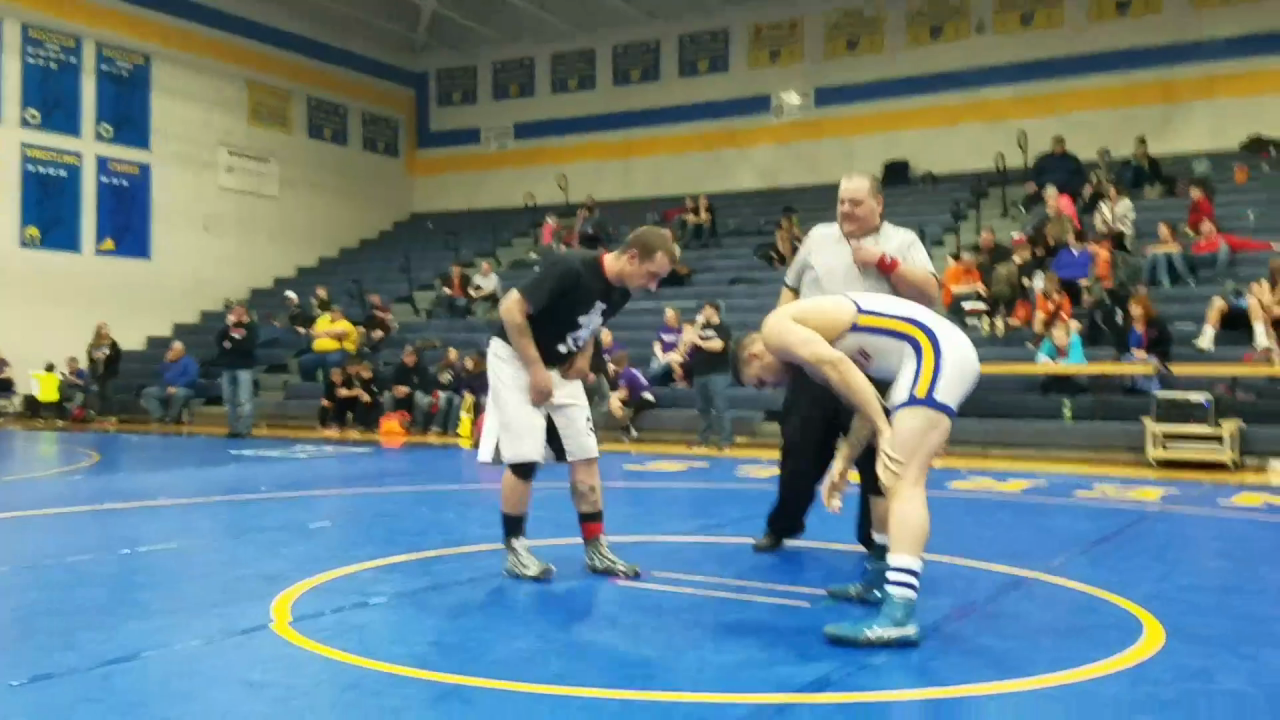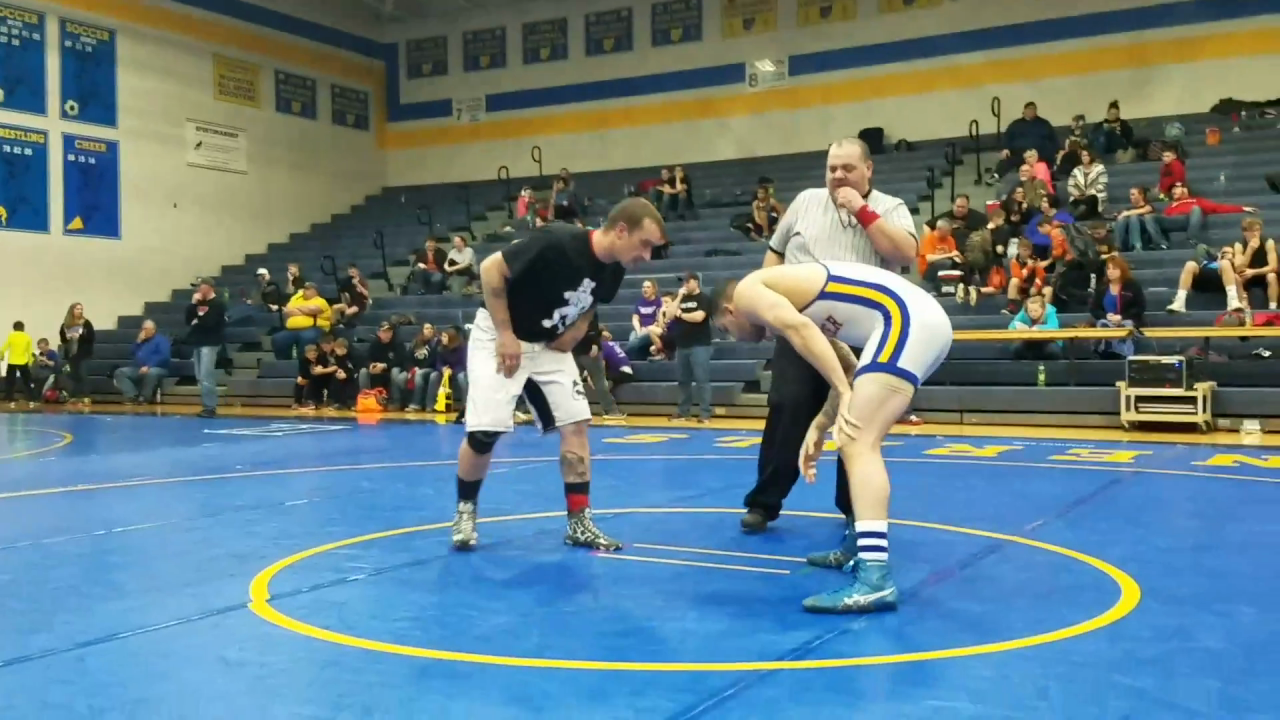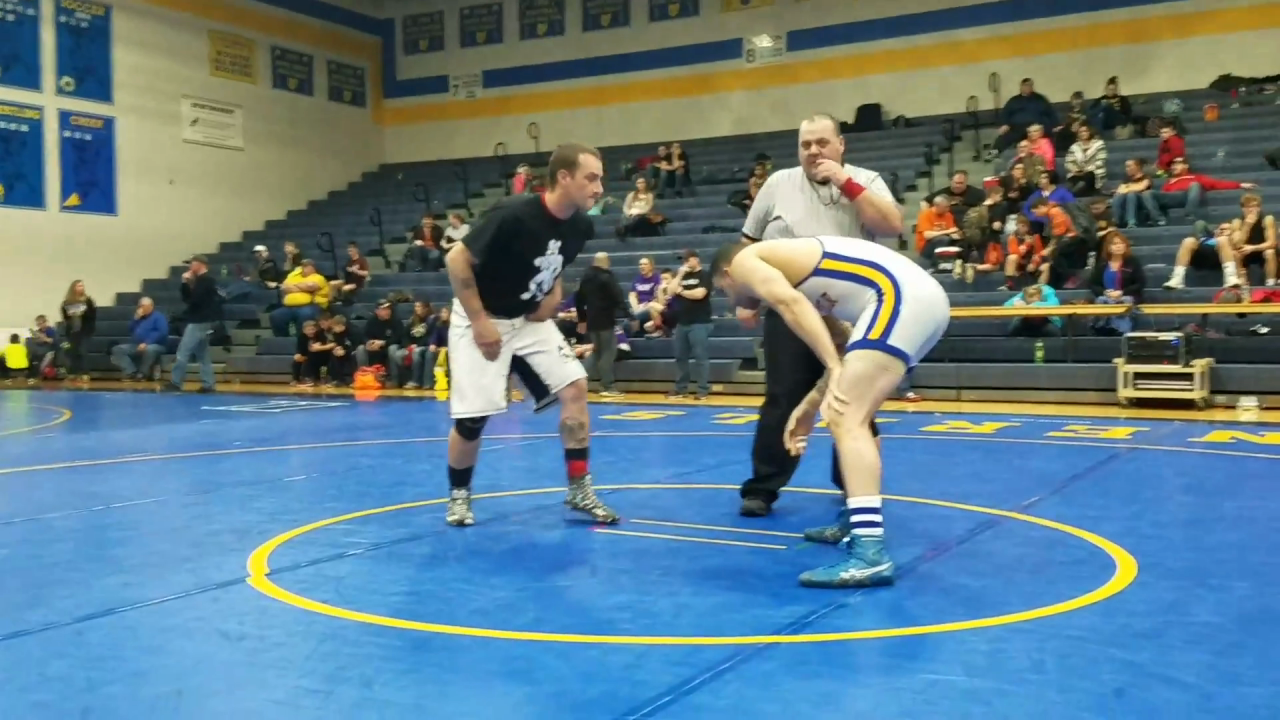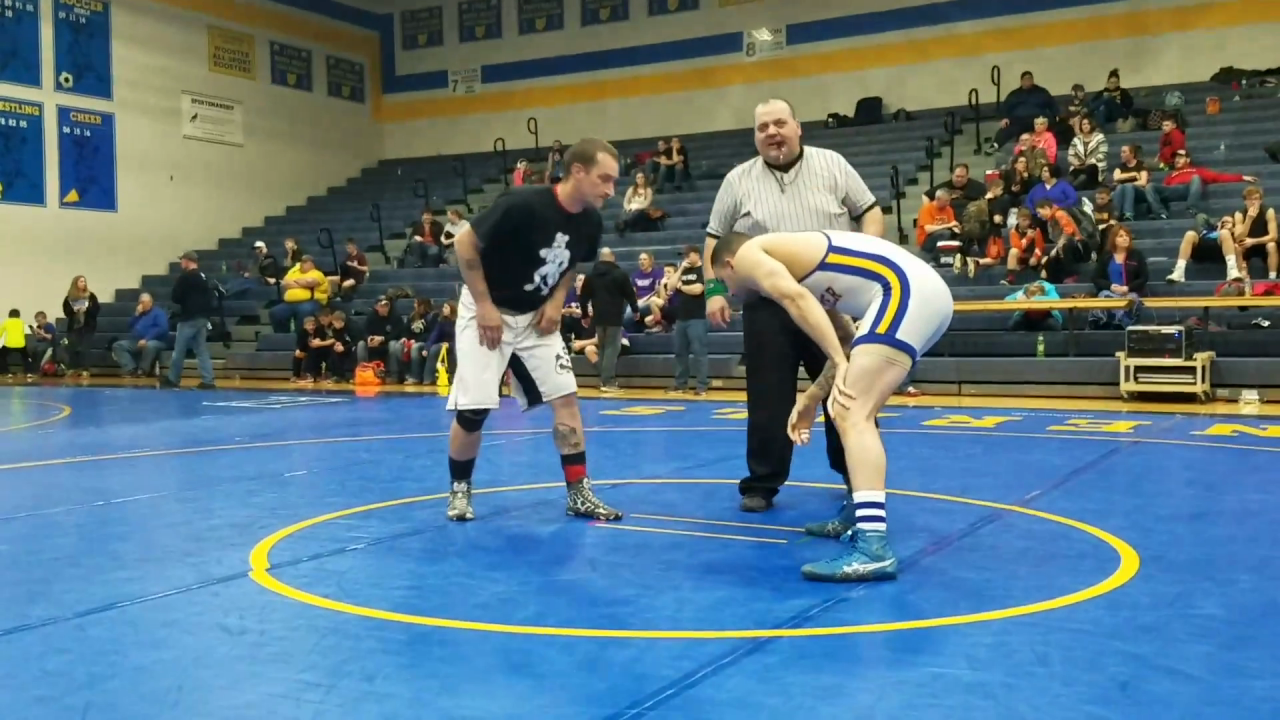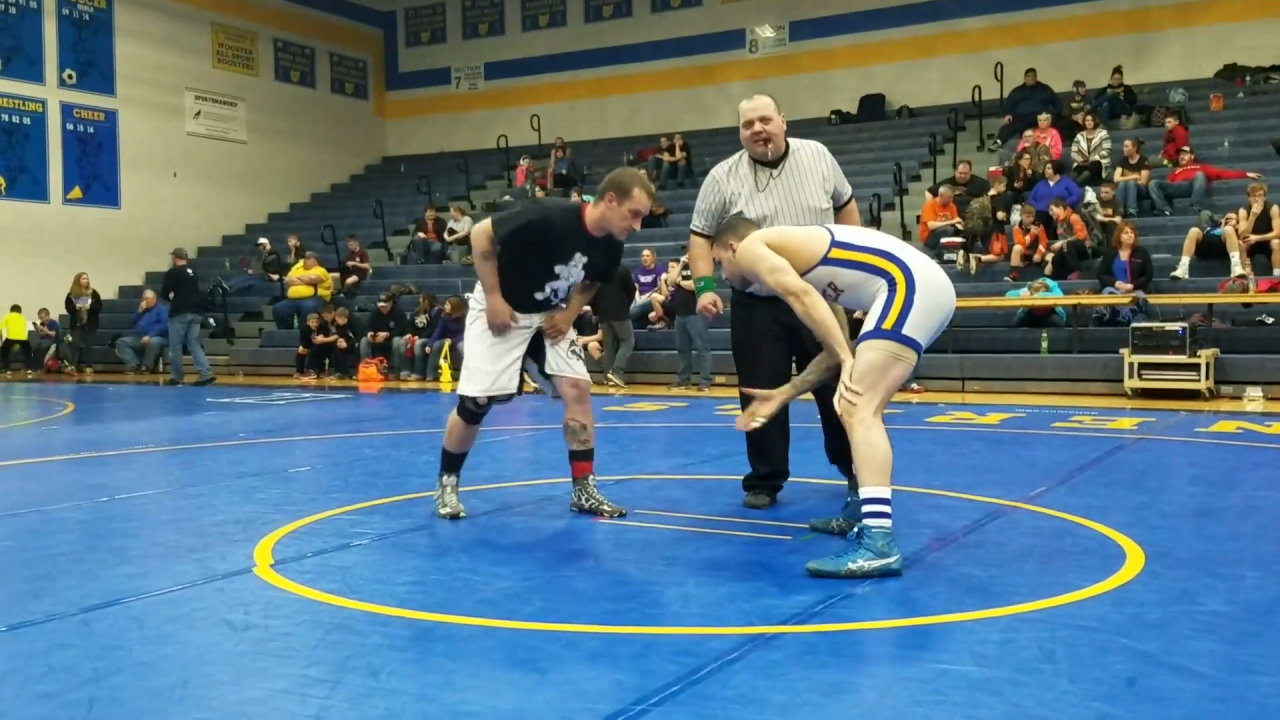
dt=0.3s
person 1, frame 1
left shoulder: (902, 242)
right shoulder: (819, 237)
left elbow: (929, 290)
right elbow: (791, 290)
left wrist: (883, 261)
left knee: (874, 457)
right knee: (800, 449)
left ankle: (876, 541)
right ankle: (781, 525)
person 1, frame 2
left shoulder: (889, 208)
right shoulder: (805, 201)
left elbow: (905, 253)
right elbow: (775, 253)
left wrist: (862, 210)
right knee: (786, 411)
left ankle: (855, 508)
right ankle: (764, 501)
person 1, frame 3
left shoulder: (864, 182)
right shoulder: (777, 185)
left elbow: (892, 225)
right elbow: (749, 243)
left wrist: (847, 184)
right knee: (782, 400)
right ankle: (762, 487)
person 1, frame 4
left shoulder: (832, 165)
right shoulder: (738, 180)
left elbow: (873, 214)
right elbow: (715, 240)
right wrist: (715, 290)
right hip: (767, 308)
right knee: (768, 399)
left ankle: (855, 474)
right ankle: (761, 483)
person 1, frame 5
left shoulder: (817, 157)
right shoulder: (723, 177)
left elbow: (846, 207)
right elbow: (701, 237)
right wrist: (705, 286)
right hip: (757, 306)
left knee: (837, 387)
right knee: (762, 395)
left ankle: (854, 469)
right ankle: (764, 481)
person 2, frame 1
left shoulder: (620, 291)
right shoulder: (570, 269)
right elbow: (512, 308)
left wrist: (585, 354)
right wrist: (535, 369)
left hip: (560, 368)
right hip: (516, 363)
left knee: (585, 456)
right knee: (524, 458)
left ankle: (596, 550)
right ankle: (515, 549)
person 2, frame 2
left shoulder: (613, 271)
right shoulder: (556, 243)
right elbow: (491, 269)
left wrist: (577, 329)
right wrist: (505, 335)
left hip: (549, 345)
right hip: (500, 337)
left knee: (576, 425)
right knee: (485, 432)
left ankle: (579, 523)
right ankle: (465, 511)
person 2, frame 3
left shoulder: (579, 225)
right shoulder: (512, 216)
right elbow: (457, 261)
left wrist: (554, 294)
right wrist: (479, 321)
left hip: (530, 320)
right hip: (483, 321)
left knee: (574, 388)
right knee: (472, 417)
left ankle: (580, 490)
right ankle: (459, 496)
person 2, frame 4
left shoulder: (591, 223)
right shoulder: (521, 204)
right elbow: (465, 244)
left wrist: (557, 301)
right wrist: (484, 305)
left hip: (536, 318)
right hip: (489, 313)
left knee: (565, 398)
right knee: (472, 410)
left ankle: (579, 494)
right ankle: (460, 489)
person 2, frame 5
left shoulder: (611, 246)
right shoulder: (549, 216)
right elbow: (481, 235)
left wrist: (569, 313)
right wrist: (495, 300)
left hip: (548, 316)
right hip: (500, 309)
left knee: (577, 387)
right knee: (476, 401)
left ankle: (584, 490)
right ankle: (447, 484)
person 3, frame 1
left shoulder: (775, 329)
right shoulder: (809, 353)
left elbow: (837, 364)
right elbow: (868, 405)
left wrist: (885, 430)
right wrist: (844, 458)
left hip: (935, 352)
right hip: (950, 350)
left knee: (901, 480)
right knee: (892, 472)
left ankle: (898, 616)
right ankle: (885, 578)
person 3, frame 2
left shoulder: (747, 291)
right shoulder: (782, 295)
left elbow: (800, 328)
right elbow: (846, 371)
left wrist: (846, 396)
right wrist: (818, 427)
left hip: (905, 319)
right hip: (926, 318)
left knee: (857, 443)
right knee: (860, 438)
left ankle: (874, 580)
right ankle: (860, 545)
person 3, frame 3
left shoulder: (744, 261)
right shoulder: (784, 261)
left elbow: (792, 304)
right elbow: (843, 346)
left wrist: (835, 371)
right wrist: (810, 404)
left hip: (900, 296)
right hip: (925, 296)
left knee: (845, 420)
right knee: (853, 416)
left ankle: (869, 554)
right ankle: (857, 522)
person 3, frame 4
left shoulder: (748, 254)
right shoulder: (784, 255)
left elbow: (797, 298)
right elbow: (845, 341)
left wrist: (841, 364)
right wrist: (812, 398)
left hip: (905, 290)
right hip: (927, 290)
left knee: (851, 415)
right knee: (857, 410)
left ankle: (874, 548)
right ankle: (859, 517)
person 3, frame 5
left shoulder: (750, 248)
right shoulder: (785, 250)
left elbow: (802, 295)
right elbow: (834, 351)
left wrist: (848, 361)
right wrist: (782, 395)
left hip: (910, 284)
right hip: (928, 284)
left knee: (857, 410)
right knee: (862, 406)
left ankle: (879, 545)
right ankle: (864, 511)
